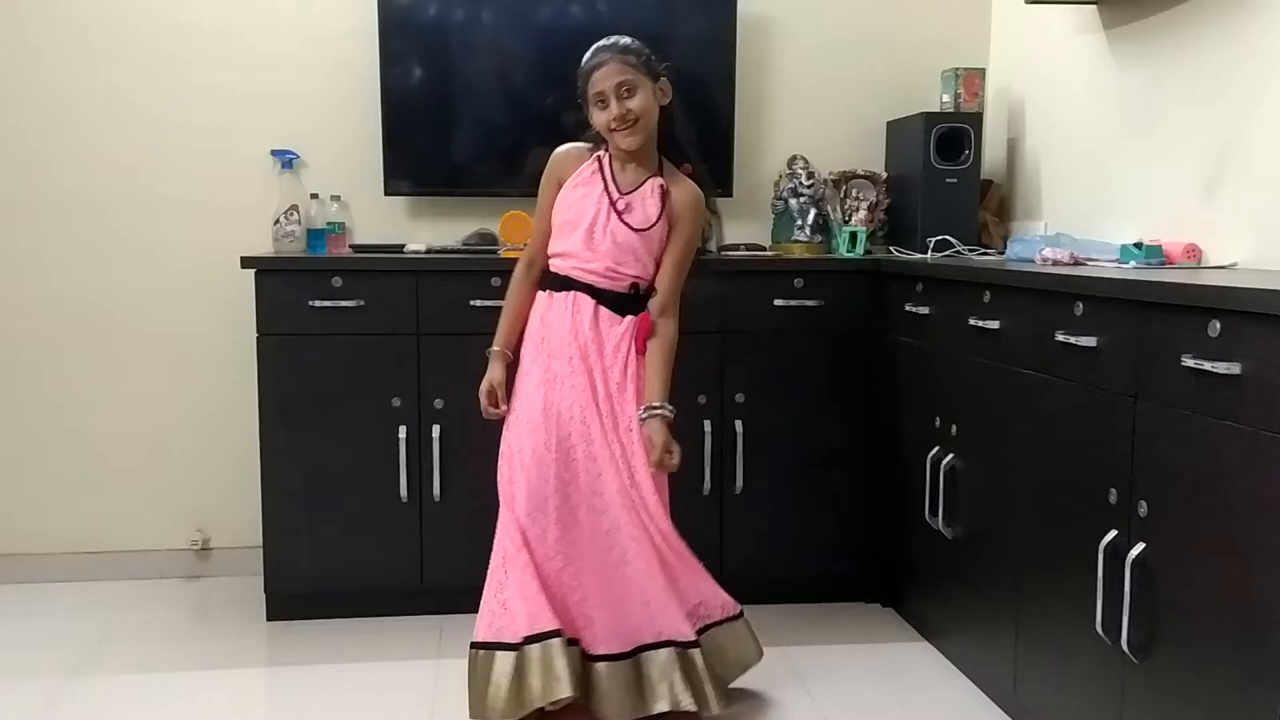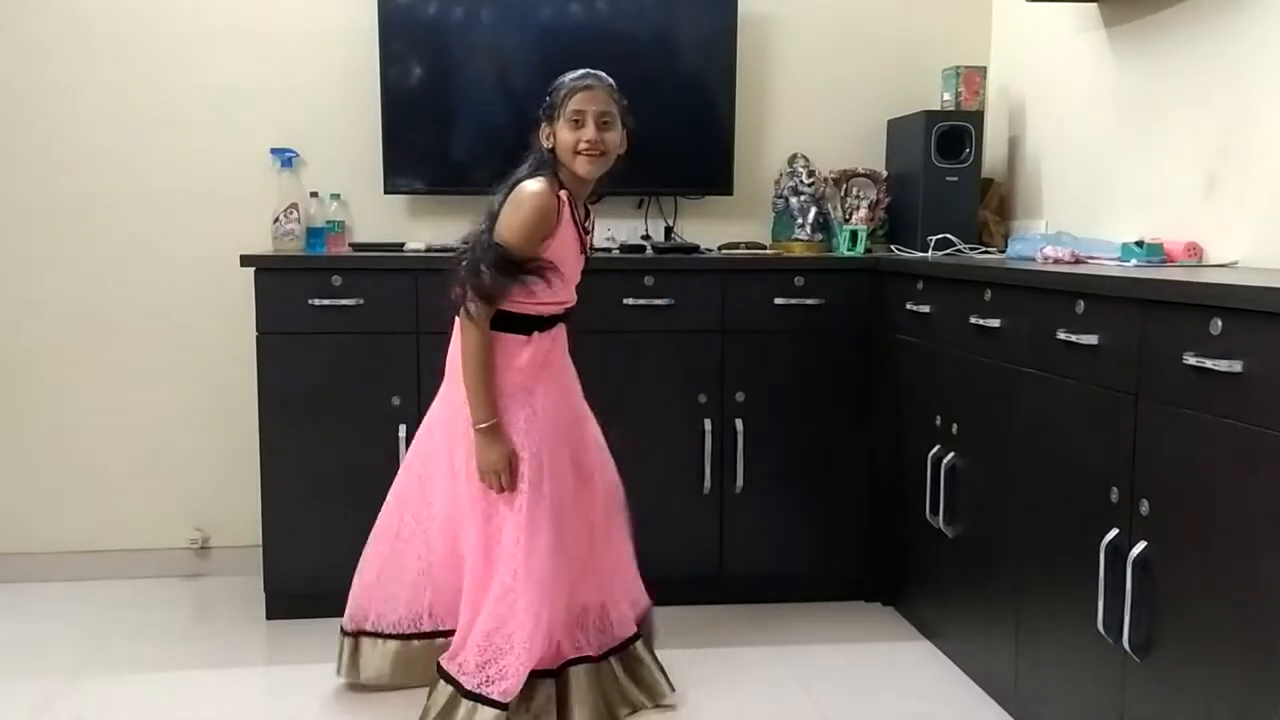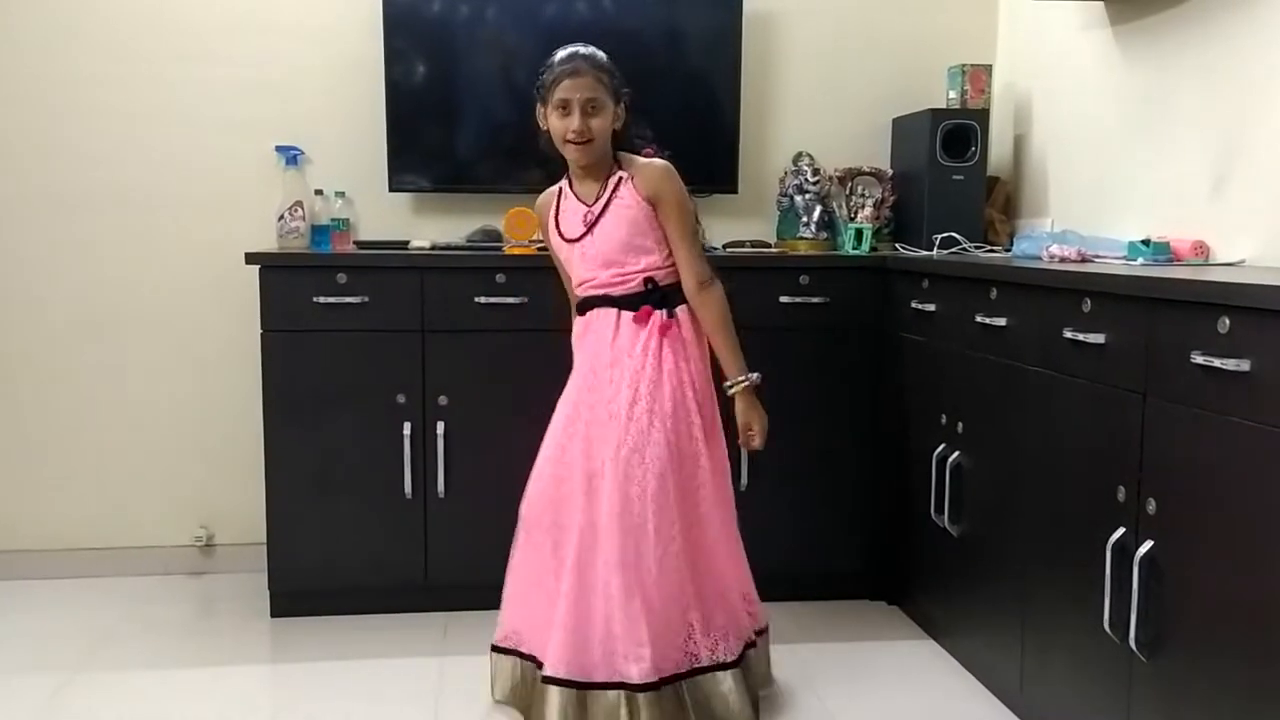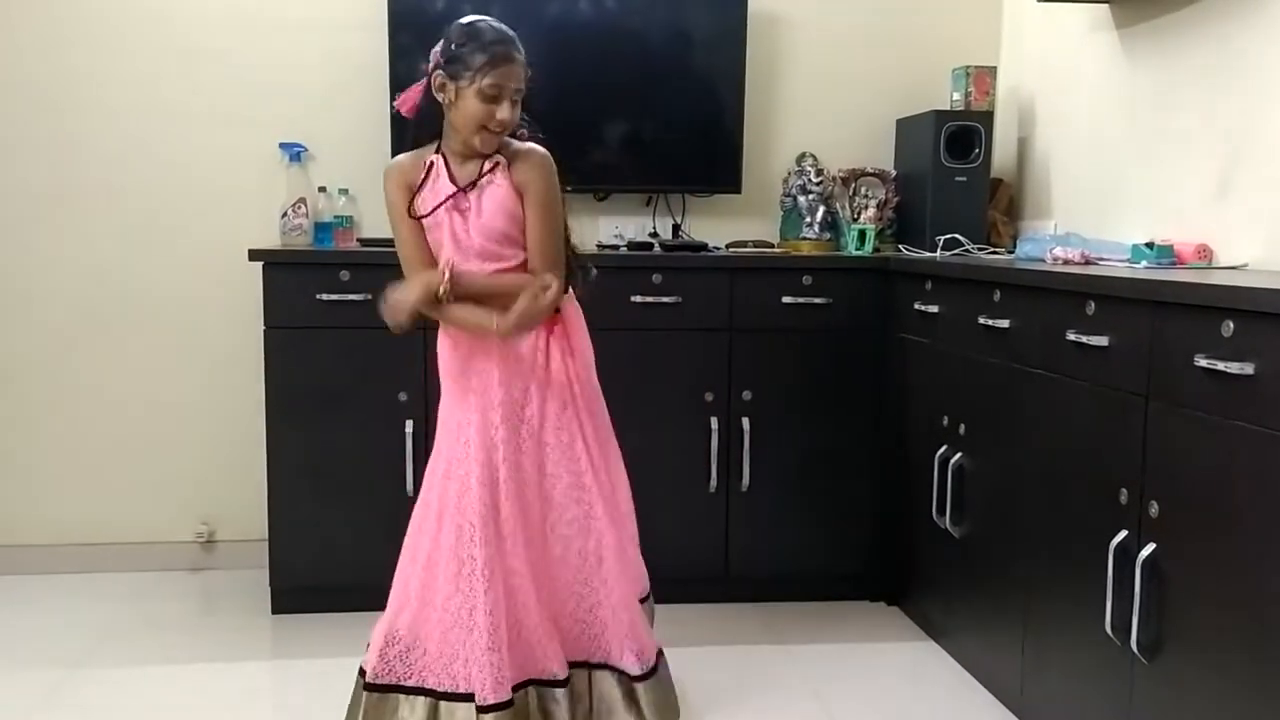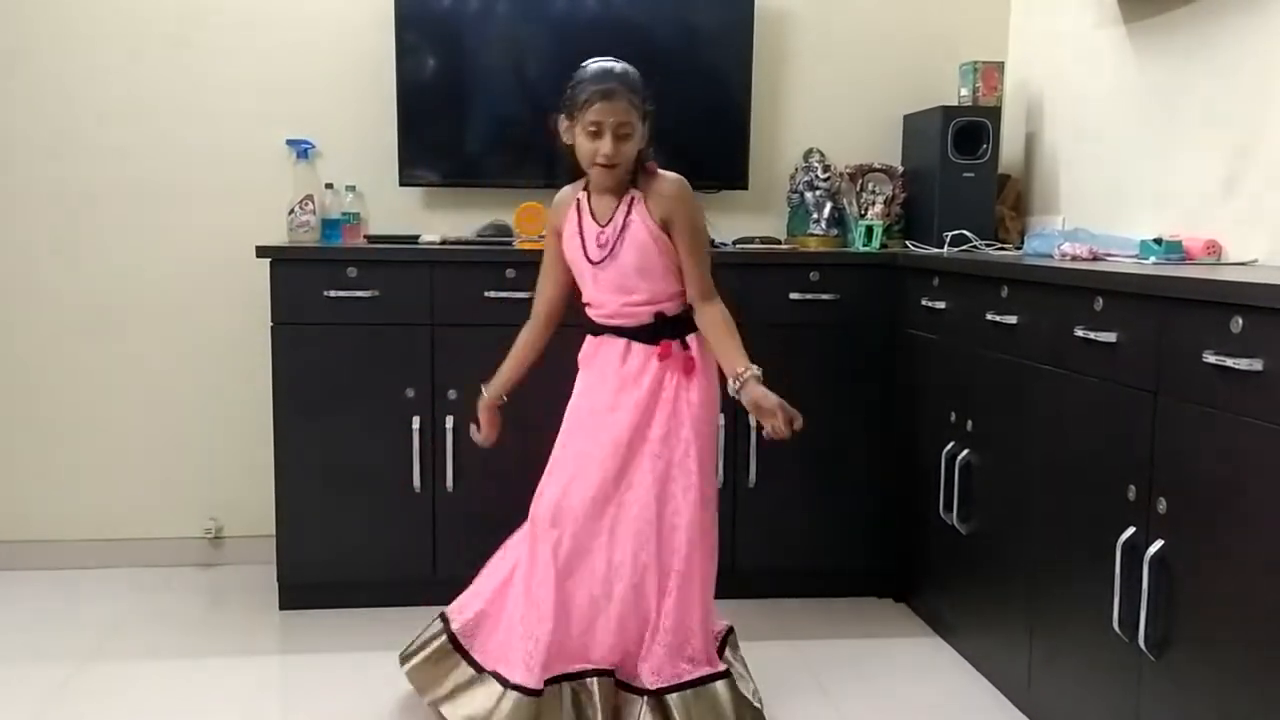
dt=1s
person 1, frame 1
left shoulder: (682, 197)
right shoulder: (567, 163)
left elbow: (664, 315)
right elbow: (530, 266)
left wrist: (656, 412)
right wrist: (500, 356)
left hip: (620, 360)
right hip: (551, 352)
left knee: (626, 518)
right knee: (541, 512)
person 1, frame 2
left shoulder: (577, 208)
right shoulder: (536, 199)
right elbow: (477, 314)
right wrist: (487, 428)
left hip: (543, 371)
right hip: (503, 378)
left knee: (579, 504)
right knee: (521, 538)
left ankle: (559, 664)
person 1, frame 3
left shoulder: (654, 178)
right shoulder: (549, 205)
left elbow: (701, 284)
left wrist: (741, 386)
right wrist: (583, 395)
left hip: (659, 359)
right hip: (597, 368)
left knee: (654, 520)
right knee: (566, 514)
person 1, frame 4
left shoulder: (532, 164)
right shoulder: (405, 174)
left elbow: (546, 285)
right elbow: (422, 298)
left wrist: (445, 280)
right wrist: (509, 315)
left hip: (549, 364)
right hip: (476, 367)
left knee: (569, 522)
right knee: (472, 528)
person 1, frame 5
left shoulder: (670, 195)
right shoulder: (565, 206)
left elbow: (704, 300)
right elbow: (545, 311)
left wrist: (749, 383)
right wrist: (498, 389)
left hip: (673, 375)
right hip: (605, 373)
left knee: (664, 525)
right knee: (567, 515)
